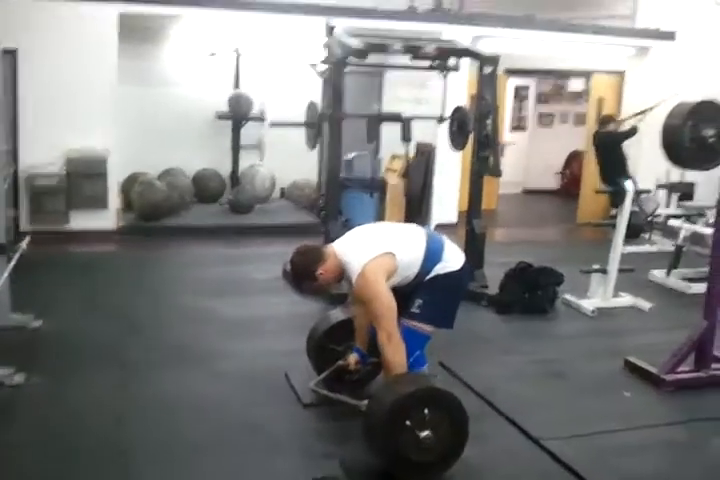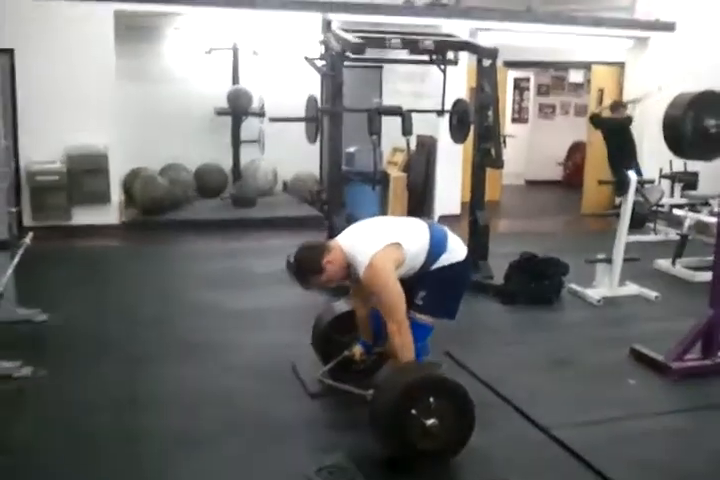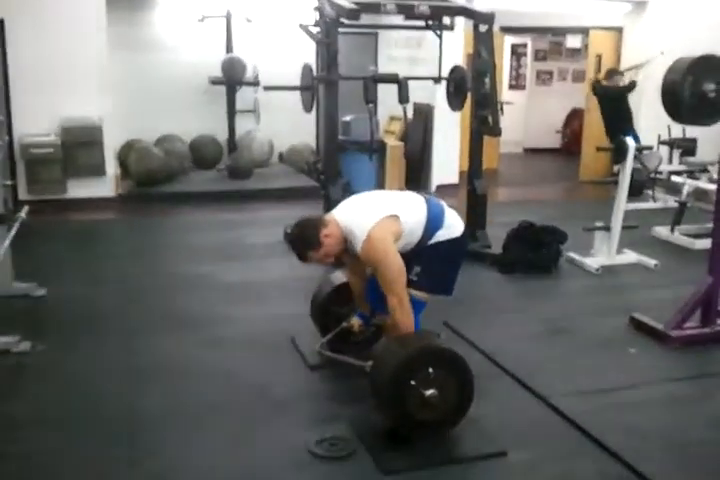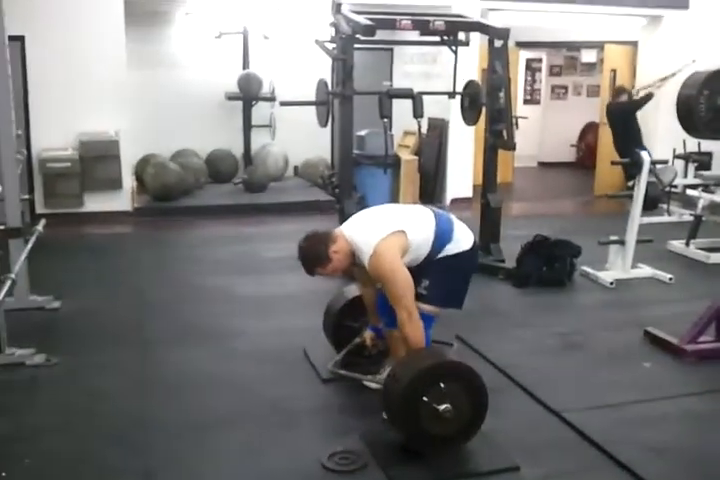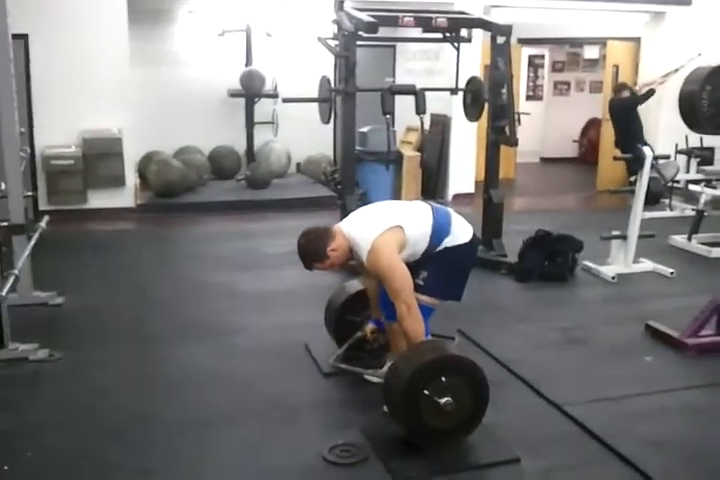
dt=0.2s
person 1, frame 1
left shoulder: (365, 272)
right shoulder: (339, 251)
left elbow: (389, 336)
right elbow: (360, 306)
right wrist: (360, 350)
left hip: (446, 269)
right hip: (420, 262)
left knee: (409, 347)
right knee: (382, 330)
person 1, frame 2
left shoulder: (373, 266)
right shoulder: (342, 248)
left elbow: (398, 326)
right elbow: (360, 299)
right wrist: (365, 342)
left hip: (449, 261)
right hip: (421, 253)
left knee: (411, 334)
right knee: (382, 322)
person 1, frame 3
left shoulder: (372, 238)
right shoulder: (339, 220)
left elbow: (398, 299)
right elbow: (356, 272)
right wrist: (362, 314)
left hip: (445, 235)
right hip: (418, 222)
left knee: (396, 306)
right knee: (377, 294)
person 1, frame 4
left shoulder: (378, 254)
right shoulder: (346, 236)
left elbow: (408, 314)
right elbow: (367, 284)
right wrist: (374, 326)
left hip: (455, 248)
right hip: (427, 240)
left knee: (417, 321)
right knee: (387, 307)
person 1, frame 5
left shoulder: (375, 249)
right shoulder: (347, 230)
left elbow: (407, 306)
right elbow: (372, 277)
right wrist: (377, 319)
left hip: (455, 242)
right hip: (428, 234)
left knee: (415, 312)
right knee: (389, 301)
